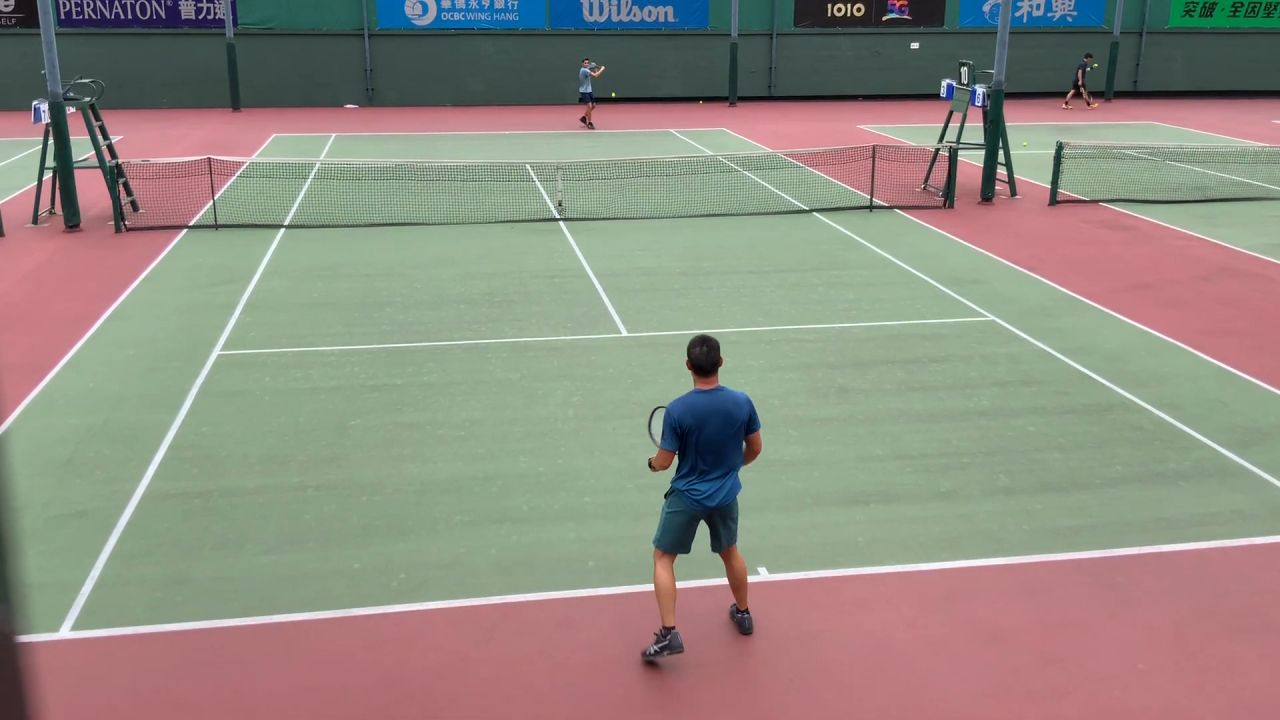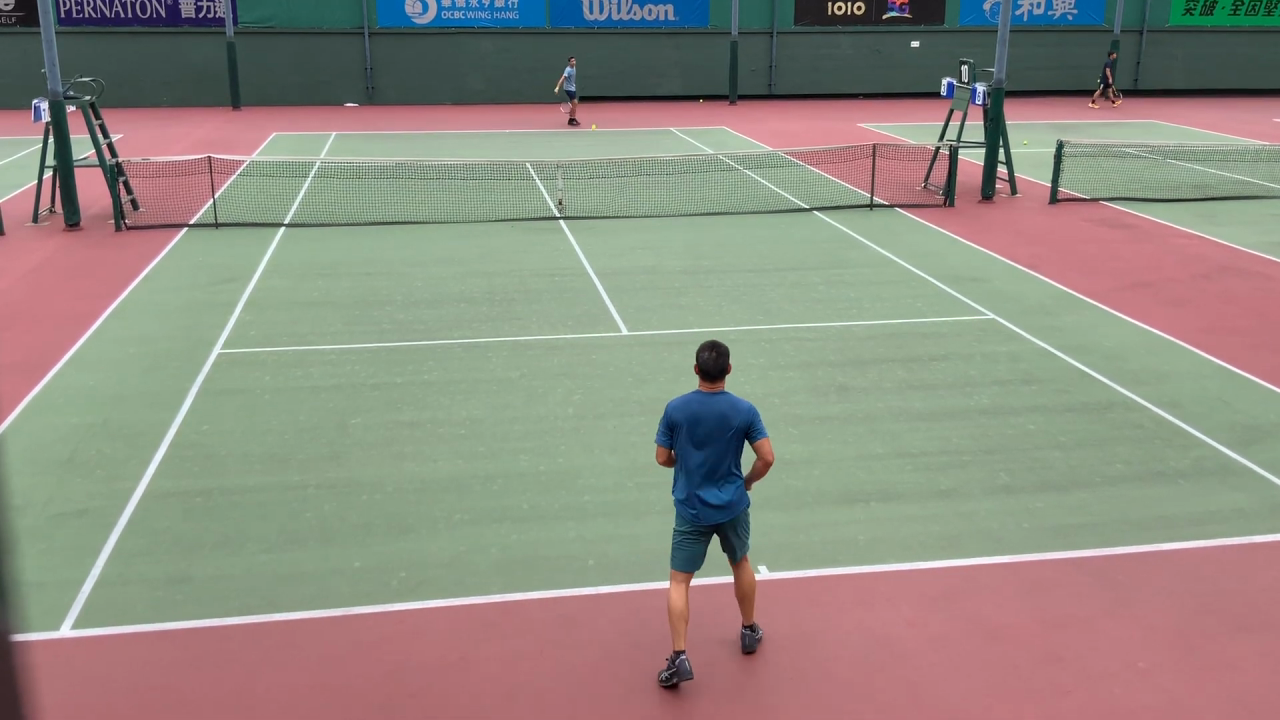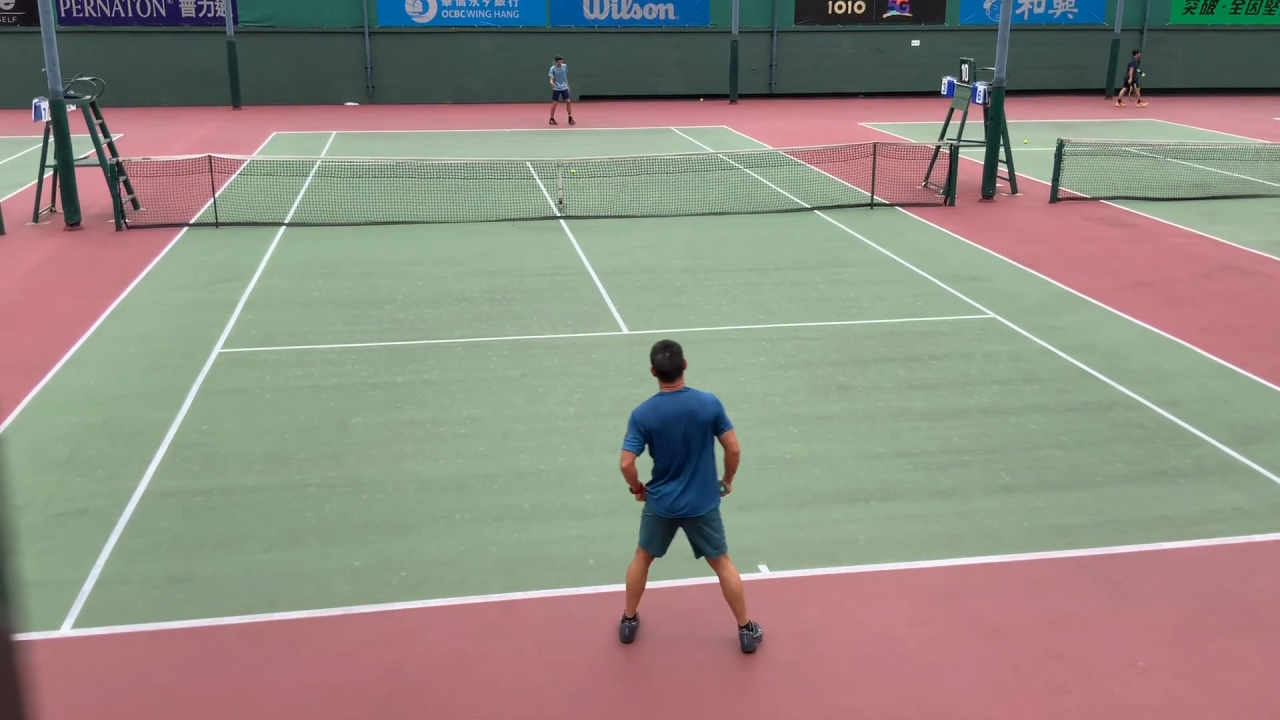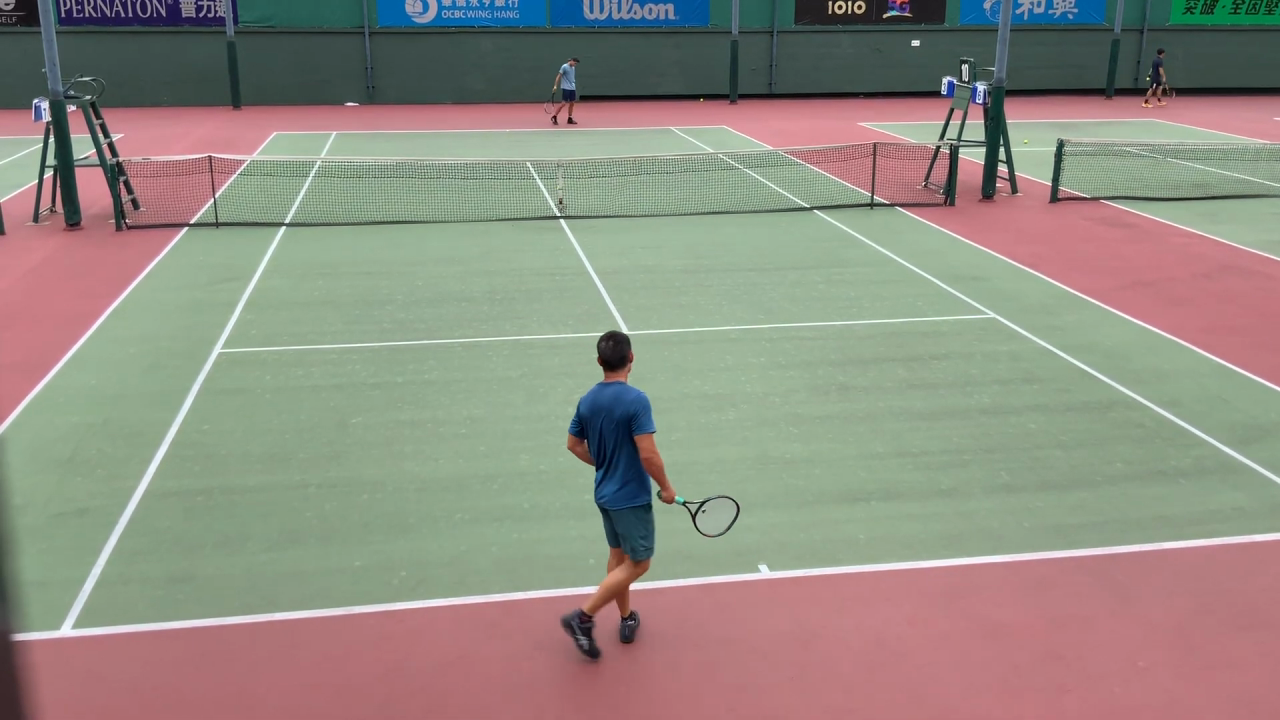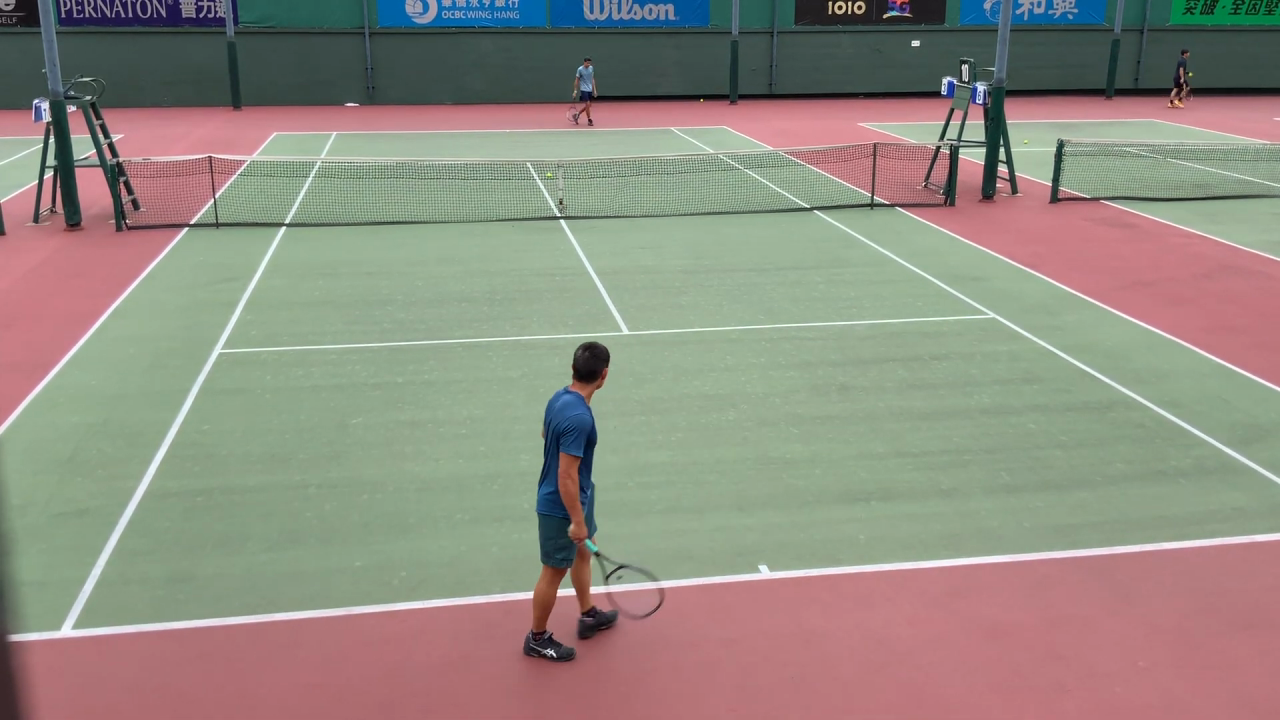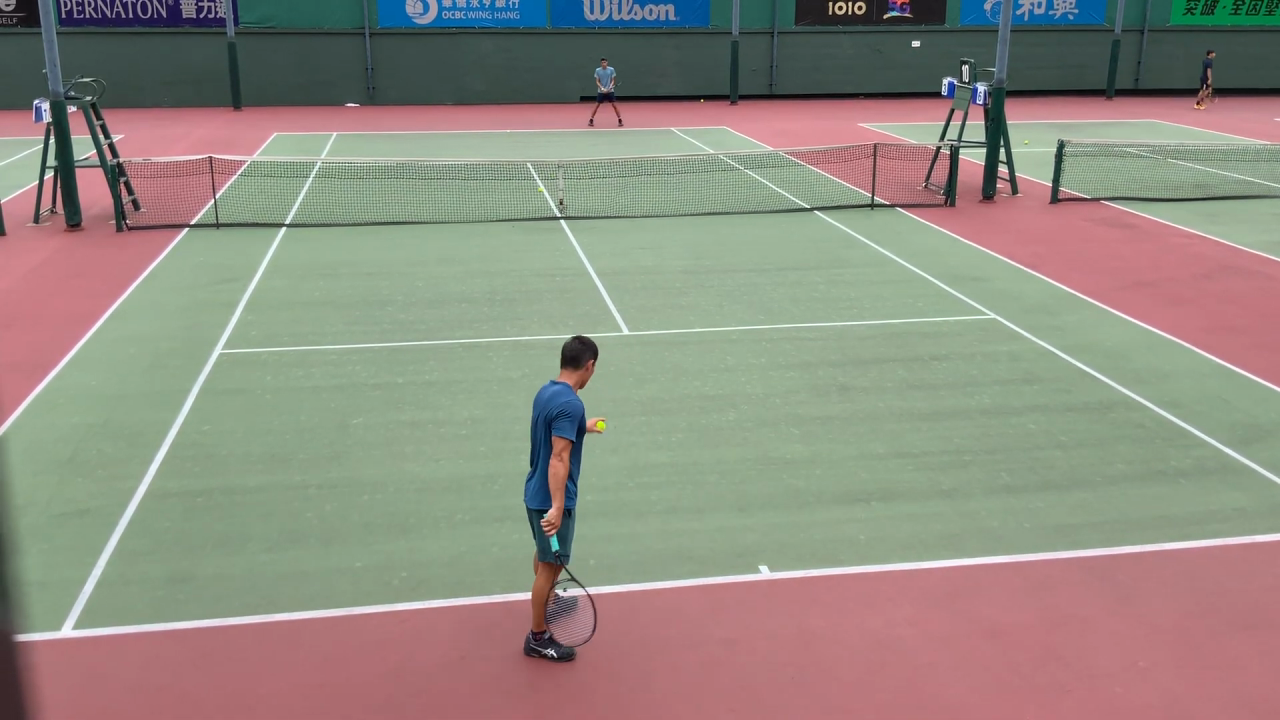
dt=0.5s
person 1, frame 1
left shoulder: (677, 410)
right shoulder: (741, 402)
left elbow: (665, 461)
right elbow: (755, 449)
left wrist: (653, 463)
left hip: (686, 497)
right hip: (725, 495)
left knee: (662, 559)
right knee: (729, 552)
left ankle: (668, 633)
right ankle: (743, 614)
person 1, frame 2
left shoulder: (675, 409)
right shoulder: (745, 410)
left elbow: (663, 458)
right elbow: (767, 457)
right wrist: (747, 481)
left hip: (691, 510)
right hip: (732, 506)
left knee: (679, 582)
right knee: (740, 564)
left ankle: (679, 657)
right ankle: (749, 631)
person 1, frame 3
left shoulder: (642, 414)
right shoulder: (709, 404)
left elbow: (626, 464)
right elbow: (733, 449)
left wrist: (637, 488)
right wrist: (727, 480)
left hip: (660, 504)
right hip: (702, 503)
left knee: (642, 558)
right knee: (723, 565)
left ankle: (628, 622)
right ankle: (746, 630)
person 1, frame 4
left shoulder: (587, 400)
right shoulder: (636, 400)
left elbow: (574, 444)
right elbow: (648, 454)
right wrist: (666, 487)
left hip: (605, 493)
right hip: (632, 497)
left knee: (619, 556)
right knee: (636, 564)
left ankle: (627, 619)
right ankle: (582, 617)
person 1, frame 5
left shoulder: (560, 397)
right shoulder: (579, 418)
right elbow: (567, 475)
right wrist: (578, 521)
left hip: (568, 499)
right hip: (560, 505)
left knee: (583, 554)
right knee: (555, 570)
left ankle: (589, 614)
right ankle: (537, 638)
person 1, frame 6
left shoulder: (546, 391)
right shoulder: (570, 403)
right elbow: (559, 457)
left wrist: (583, 426)
right wrist: (557, 507)
left hip: (536, 492)
right hip: (552, 497)
left knee: (545, 553)
right knee: (551, 565)
left ankle: (545, 601)
right ankle: (538, 637)
